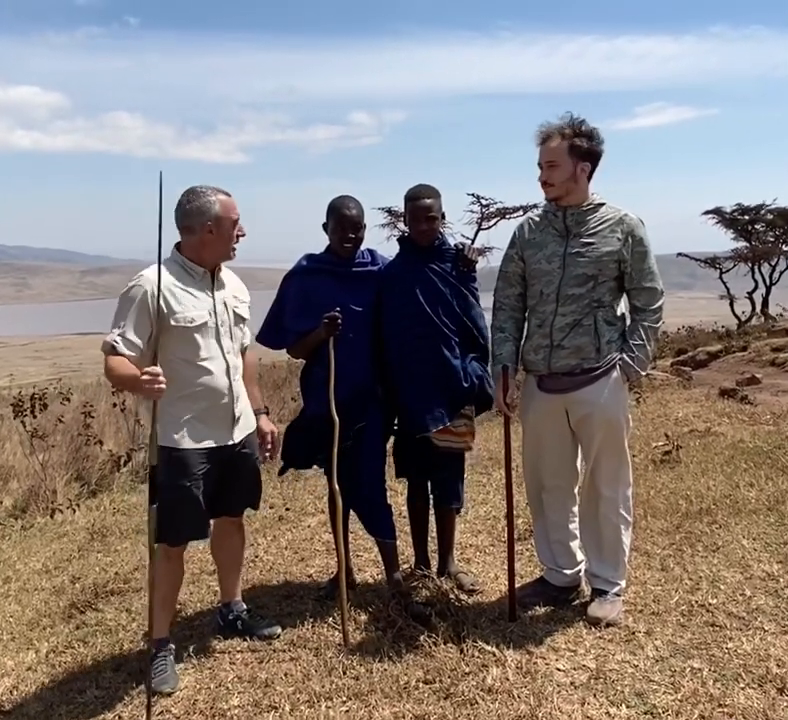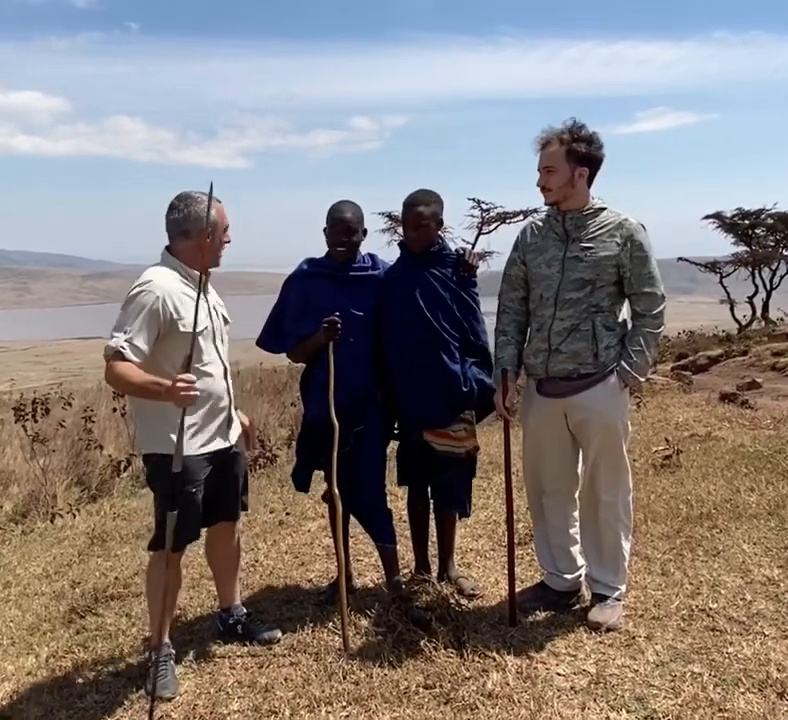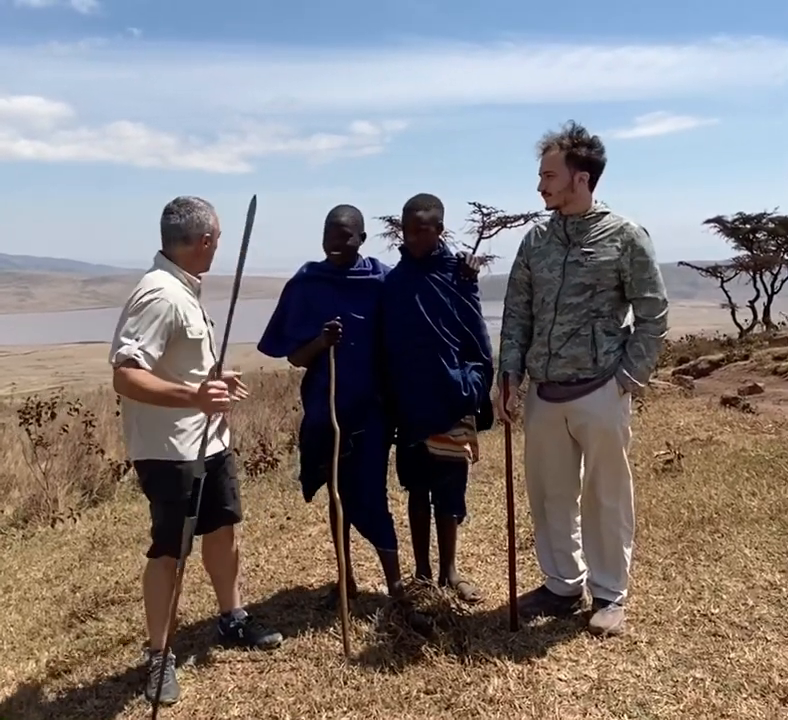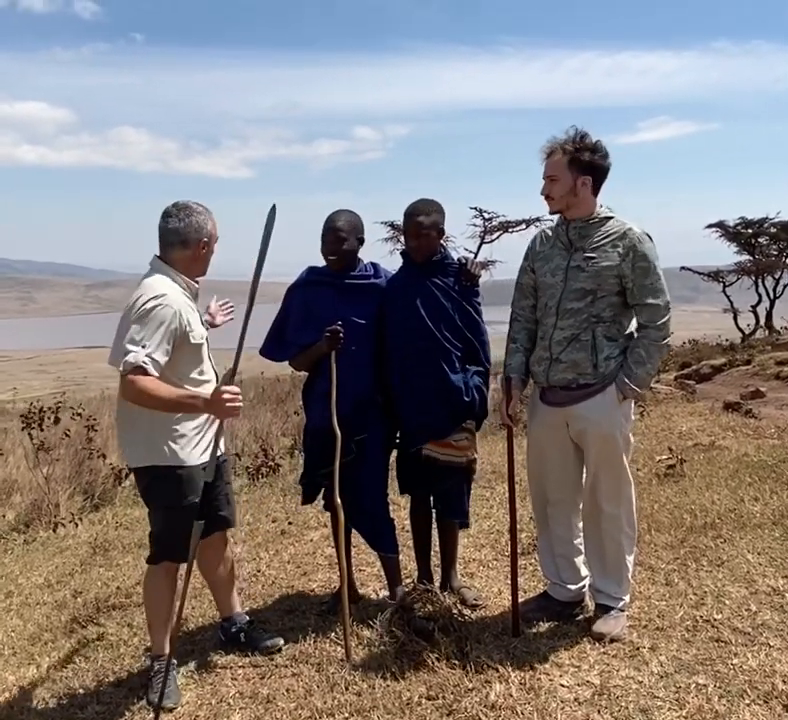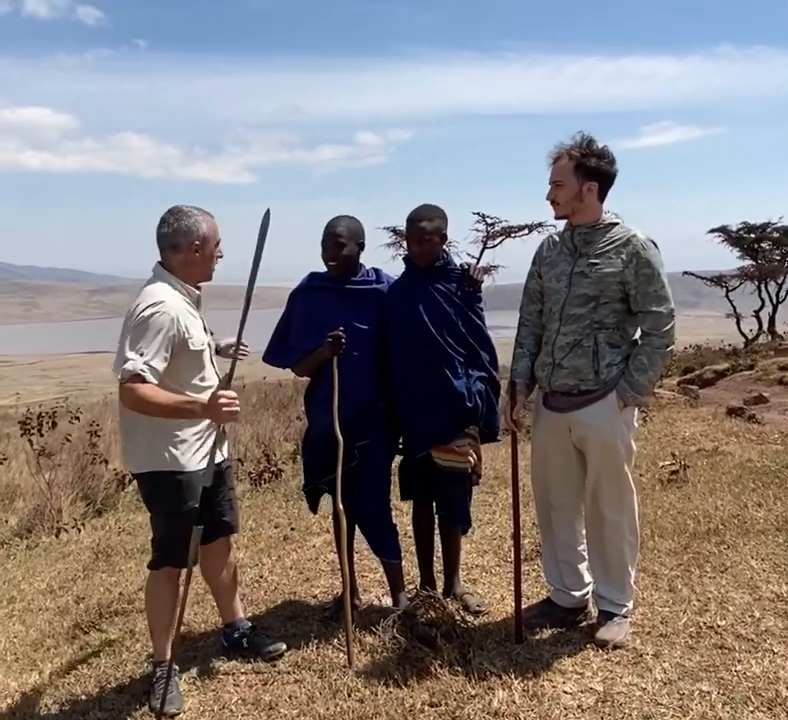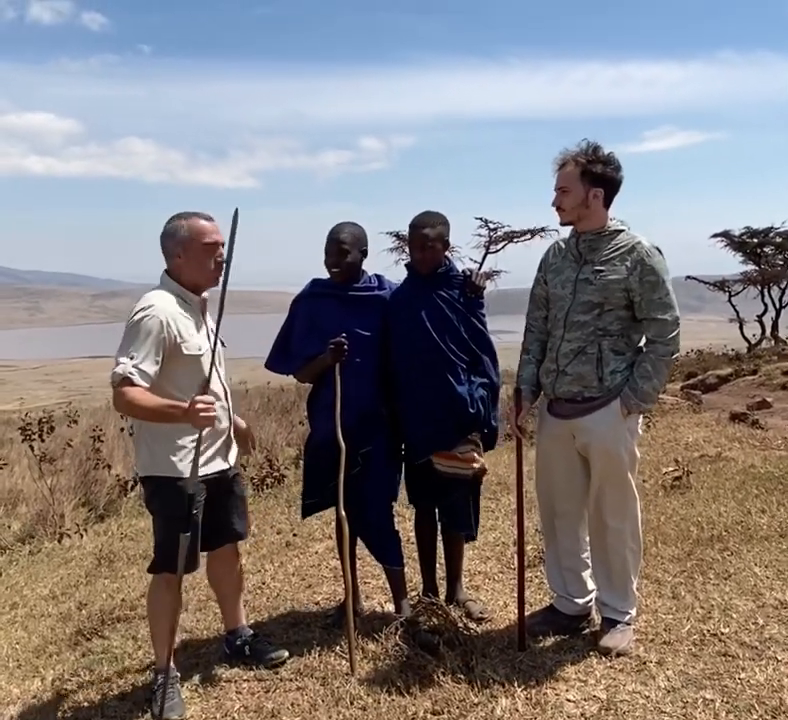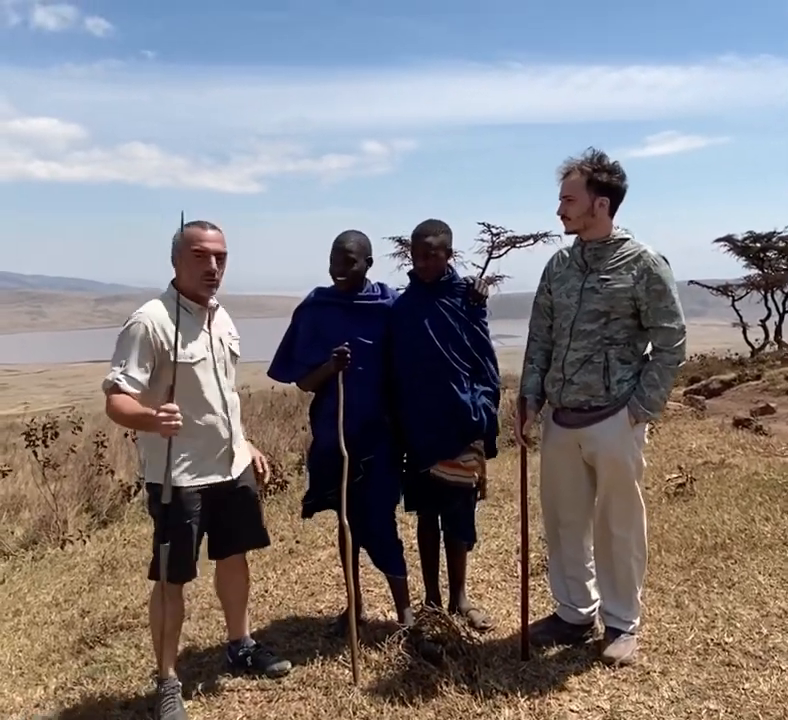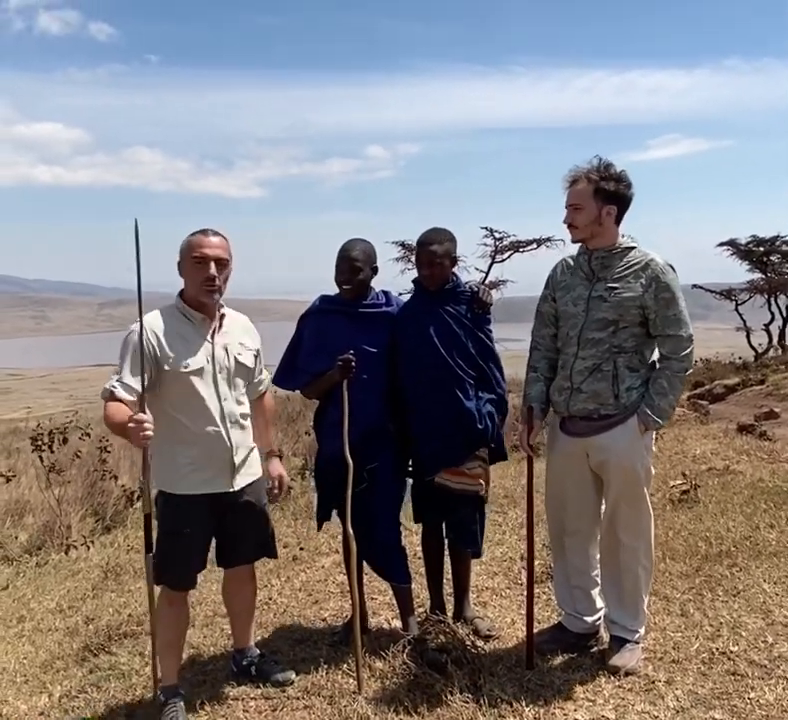
dt=0.2s
person 1, frame 1
left shoulder: (622, 227)
right shoulder: (528, 231)
left elbow: (648, 304)
right elbow: (507, 306)
left wrist: (630, 366)
right wrist: (503, 370)
left hip: (600, 382)
right hip: (540, 383)
left knee: (606, 488)
right knee: (547, 486)
left ankle: (607, 584)
right ankle: (561, 575)
person 1, frame 2
left shoulder: (623, 232)
right shoulder: (531, 235)
left elbow: (650, 310)
right elbow: (511, 309)
left wrist: (629, 372)
right wrist: (505, 373)
left hip: (599, 387)
right hip: (541, 387)
left knee: (606, 492)
right knee: (548, 491)
left ankle: (608, 589)
right ankle: (561, 580)
person 1, frame 3
left shoulder: (625, 237)
right shoulder: (536, 239)
left elbow: (653, 316)
right elbow: (516, 313)
left wrist: (629, 379)
right wrist: (509, 376)
left hip: (600, 392)
right hip: (543, 393)
left knee: (606, 497)
right knee: (550, 495)
left ankle: (609, 594)
right ankle: (563, 585)
person 1, frame 4
left shoulder: (628, 242)
right shoulder: (541, 244)
left elbow: (655, 322)
right elbow: (523, 318)
left wrist: (629, 385)
right wrist: (513, 380)
left hip: (601, 397)
right hip: (546, 397)
left knee: (608, 502)
right knee: (552, 501)
left ankle: (611, 600)
right ankle: (565, 590)
person 1, frame 5
left shoulder: (633, 248)
right shoulder: (549, 250)
left elbow: (660, 330)
right elbow: (530, 324)
left wrist: (630, 393)
right wrist: (519, 386)
left hip: (603, 404)
right hip: (551, 403)
left knee: (610, 508)
right knee: (555, 506)
left ankle: (615, 607)
right ankle: (569, 597)
person 1, frame 6
left shoulder: (638, 256)
right shoulder: (555, 256)
left elbow: (664, 337)
left wrist: (634, 401)
right wrist: (525, 391)
left hip: (608, 411)
right hip: (555, 410)
left knee: (614, 516)
right knee: (559, 514)
left ankle: (618, 613)
right ankle: (572, 604)
person 1, frame 7
left shoulder: (643, 264)
right shoulder: (558, 265)
left elbow: (670, 345)
right elbow: (540, 339)
left wrist: (641, 410)
right wrist: (529, 400)
left hip: (614, 421)
right hip: (560, 419)
left knee: (619, 525)
right knee: (564, 522)
left ankle: (622, 623)
right ankle: (575, 613)
person 1, frame 8
left shoulder: (650, 272)
right shoulder: (562, 273)
left elbow: (678, 353)
right elbow: (542, 347)
left wrist: (650, 417)
right wrist: (534, 409)
left hip: (622, 429)
right hip: (565, 428)
left knee: (626, 534)
right knee: (569, 531)
left ankle: (626, 632)
right ankle: (579, 622)
person 2, frame 1
left shoulder: (231, 284)
right shoulder: (151, 285)
right elbow: (114, 357)
left wrist: (260, 413)
right wrist: (138, 380)
left hip: (237, 431)
right hip: (185, 440)
left knee: (231, 520)
right knee: (174, 541)
left ankle: (232, 610)
right ankle: (160, 644)
person 2, frame 2
left shoulder: (203, 286)
right shoulder: (155, 289)
right elbow: (116, 367)
left wrist: (237, 414)
right wrist: (165, 389)
left hip: (222, 435)
right hip: (177, 446)
left knee: (225, 525)
right knee: (170, 545)
left ankle: (232, 614)
right ankle: (159, 648)
person 2, frame 3
left shoulder: (181, 289)
right shoulder: (161, 295)
right elbow: (126, 376)
left wrist: (213, 376)
right wrist: (191, 397)
left hip: (208, 440)
right hip: (170, 450)
left knee: (221, 529)
right knee: (168, 551)
left ankle: (232, 618)
right ankle: (159, 655)
person 2, frame 4
left shoulder: (173, 293)
right shoulder: (163, 301)
right elbow: (133, 383)
left wrist: (202, 325)
right wrist: (204, 402)
left hip: (202, 446)
right hip: (169, 454)
left knee: (217, 534)
right knee: (168, 557)
left ankle: (234, 624)
right ankle: (160, 660)
person 2, frame 5
left shoulder: (181, 299)
right shoulder: (162, 307)
right elbow: (132, 391)
left wrist: (213, 353)
right wrist: (201, 406)
left hip: (206, 452)
right hip: (172, 462)
left knee: (219, 540)
right knee: (170, 562)
left ankle: (236, 629)
right ankle: (162, 667)
person 2, frame 6
left shoulder: (200, 307)
right shoulder: (156, 313)
right elbow: (124, 393)
left wrist: (231, 419)
right wrist: (178, 410)
left hip: (220, 459)
right hip: (174, 468)
left knee: (226, 547)
right knee: (171, 569)
left ankle: (238, 637)
right ankle: (164, 672)
person 2, frame 7
left shoulder: (222, 319)
right shoulder: (149, 322)
right elbow: (117, 397)
left wrist: (251, 445)
right wrist: (147, 419)
left hip: (233, 468)
right hip: (179, 476)
left knee: (234, 557)
right knee: (172, 577)
left ankle: (241, 646)
person 2, frame 8
left shoulder: (242, 328)
right shoulder: (152, 331)
right elbow: (116, 402)
left wrist: (272, 455)
right wrist: (128, 424)
left hip: (244, 476)
right hip: (184, 484)
left knee: (242, 567)
right knee: (176, 587)
left ankle: (245, 656)
person 3, frame 1
left shoulder: (457, 264)
right shoulder: (394, 271)
left elbow: (474, 325)
right elbow: (387, 335)
left wrist: (475, 376)
right wrist: (389, 391)
left hip: (452, 390)
right hip: (412, 393)
left knee: (448, 479)
right knee: (417, 478)
left ankle: (448, 561)
right ankle: (422, 562)
person 3, frame 2
left shoulder: (457, 270)
right shoulder: (394, 276)
left elbow: (474, 331)
right elbow: (388, 340)
left wrist: (475, 381)
right wrist: (390, 396)
left hip: (452, 395)
right hip: (413, 398)
left knee: (450, 484)
right knee: (418, 484)
left ankle: (448, 565)
right ankle: (421, 566)
person 3, frame 3
left shoulder: (456, 275)
right shoulder: (395, 281)
left elbow: (475, 335)
right elbow: (388, 344)
left wrist: (475, 386)
right wrist: (390, 400)
left hip: (453, 400)
right hip: (413, 402)
left knee: (450, 489)
right knee: (419, 487)
left ankle: (449, 570)
right ankle: (423, 571)
person 3, frame 4
left shoulder: (459, 279)
right shoulder: (396, 285)
left elbow: (476, 340)
right elbow: (389, 348)
left wrist: (474, 391)
right wrist: (392, 403)
left hip: (453, 404)
right hip: (414, 407)
left knee: (452, 494)
right knee: (419, 492)
left ankle: (450, 575)
right ankle: (424, 576)
person 3, frame 5
left shoulder: (461, 285)
right shoulder: (398, 291)
left elbow: (479, 345)
right elbow: (392, 354)
left wrist: (478, 396)
right wrist: (395, 410)
left hip: (456, 411)
right hip: (416, 413)
left knee: (454, 500)
right knee: (422, 498)
left ankle: (453, 581)
right ankle: (427, 582)
person 3, frame 6
left shoulder: (463, 291)
right shoulder: (400, 298)
left elbow: (481, 351)
right elbow: (394, 360)
left wrist: (481, 405)
right wrist: (396, 415)
left hip: (459, 417)
right hip: (418, 419)
left knee: (457, 507)
right knee: (425, 504)
left ankle: (456, 588)
right ankle: (429, 589)
person 3, frame 7
left shoulder: (466, 300)
right shoulder: (404, 306)
left elbow: (484, 360)
right elbow: (397, 368)
left wrist: (483, 412)
right wrist: (399, 424)
left hip: (461, 425)
right hip: (421, 428)
left knee: (458, 514)
right knee: (427, 513)
left ankle: (459, 596)
right ankle: (432, 597)
person 3, frame 8
left shoulder: (470, 308)
right shoulder: (407, 314)
left elbow: (489, 368)
right elbow: (401, 377)
left wrist: (488, 421)
right wrist: (404, 433)
left hip: (466, 433)
right hip: (426, 436)
left knee: (464, 523)
right knee: (432, 521)
left ankle: (463, 604)
right ankle: (437, 606)
person 4, frame 1
left shoulder: (379, 270)
right shoulder: (304, 275)
right elbow: (294, 348)
right wrist: (319, 332)
left hip: (370, 398)
right hip: (324, 399)
left knee: (369, 486)
right knee: (338, 485)
left ankle: (393, 572)
right ankle: (344, 570)
person 4, frame 2
left shoulder: (381, 275)
right shoulder: (304, 280)
right elbow: (294, 353)
right wrist: (319, 337)
left hip: (370, 402)
right hip: (325, 403)
left knee: (369, 490)
right knee: (338, 489)
left ankle: (393, 575)
right ankle: (344, 574)
person 4, frame 3
left shoulder: (381, 280)
right shoulder: (304, 284)
right elbow: (295, 357)
right wrist: (321, 342)
left hip: (369, 407)
right hip: (325, 408)
left knee: (369, 495)
right knee: (339, 493)
left ankle: (394, 580)
right ankle: (346, 578)
person 4, frame 4
left shoulder: (384, 284)
right shoulder: (306, 288)
right elbow: (297, 360)
right wrist: (323, 346)
left hip: (373, 411)
right hip: (327, 413)
left knee: (371, 500)
right knee: (338, 499)
left ankle: (396, 586)
right ankle: (347, 583)
person 4, frame 5
left shoulder: (384, 289)
right shoulder: (308, 294)
right elbow: (298, 367)
right wrist: (324, 351)
left hip: (373, 417)
right hip: (329, 418)
left knee: (374, 505)
right knee: (342, 504)
left ankle: (398, 592)
right ankle: (350, 589)
person 4, frame 6
left shoulder: (387, 296)
right shoulder: (310, 301)
right elbow: (301, 374)
right wrist: (327, 358)
left hip: (376, 424)
right hip: (331, 425)
left knee: (376, 513)
right knee: (345, 512)
left ankle: (401, 599)
right ankle: (353, 596)
person 4, frame 7
left shoulder: (391, 304)
right shoulder: (313, 309)
right elbow: (303, 381)
right wrist: (330, 366)
left hip: (379, 432)
right hip: (333, 434)
left knee: (379, 522)
right knee: (348, 520)
left ankle: (405, 608)
right ankle: (355, 603)
person 4, frame 8
left shoulder: (393, 312)
right shoulder: (317, 317)
right elbow: (306, 389)
right wrist: (333, 375)
left hip: (382, 441)
right hip: (337, 441)
left knee: (383, 530)
right knee: (351, 527)
left ankle: (408, 616)
right ankle: (359, 612)
